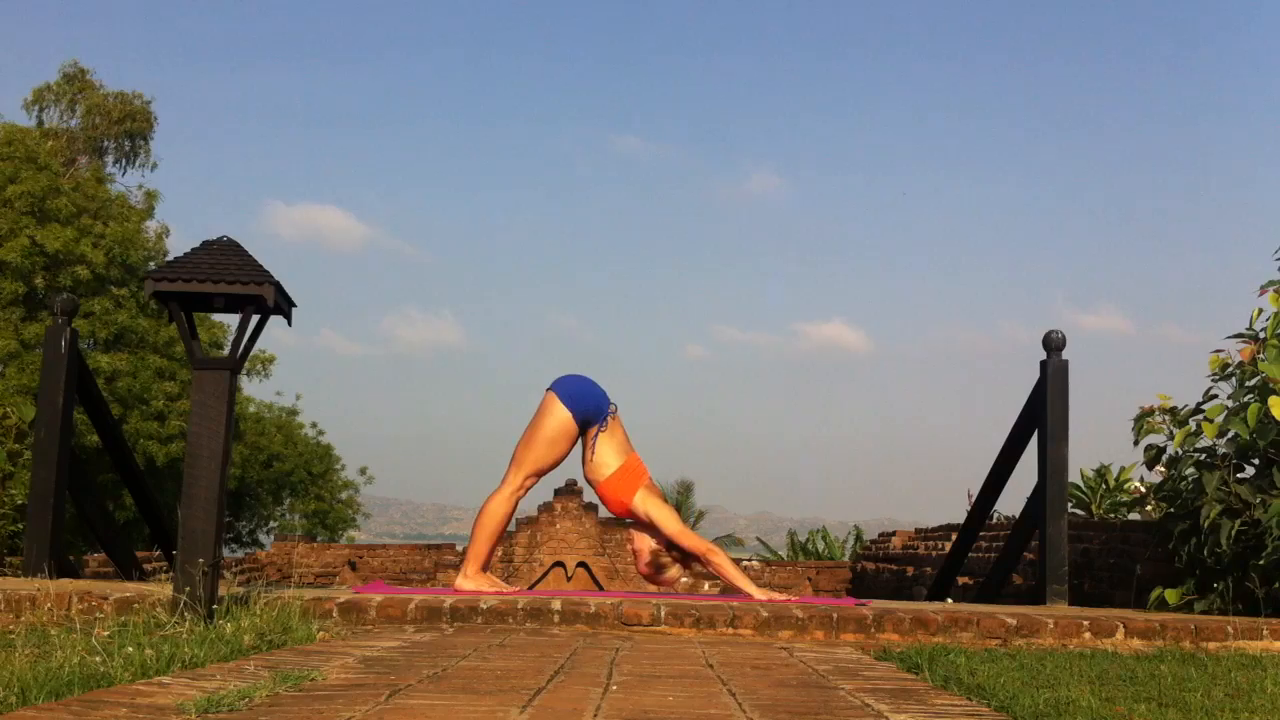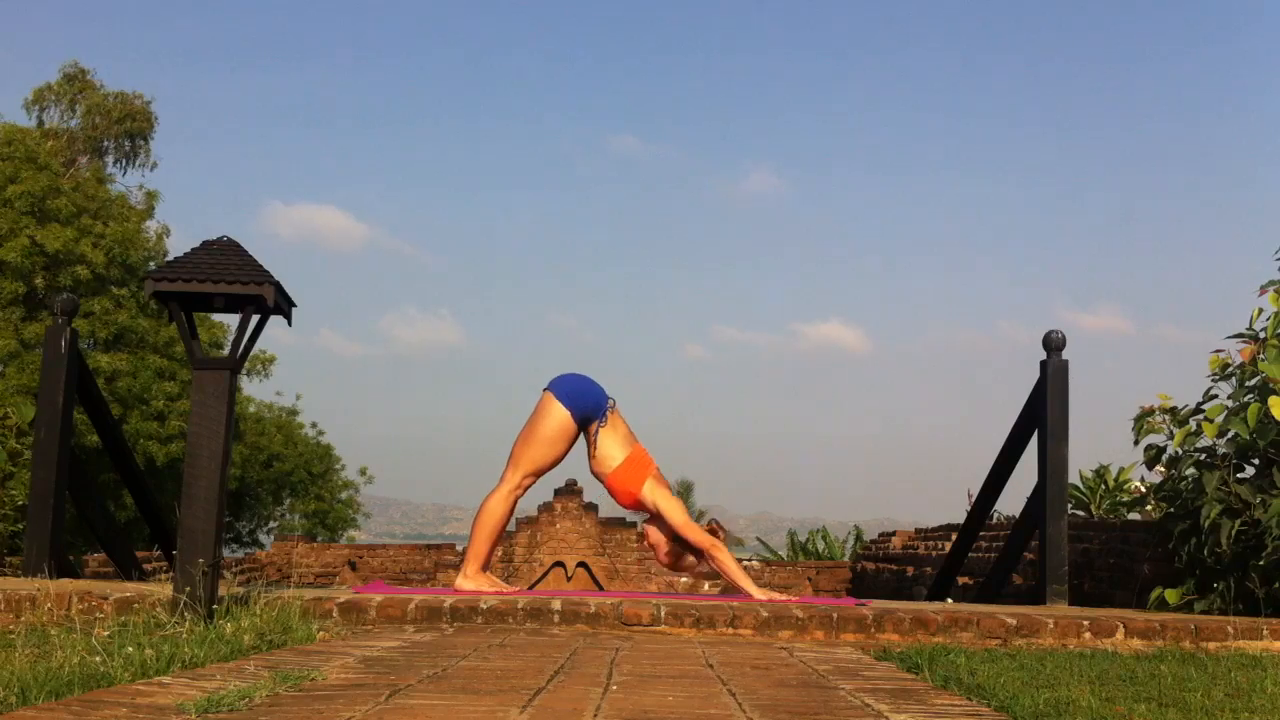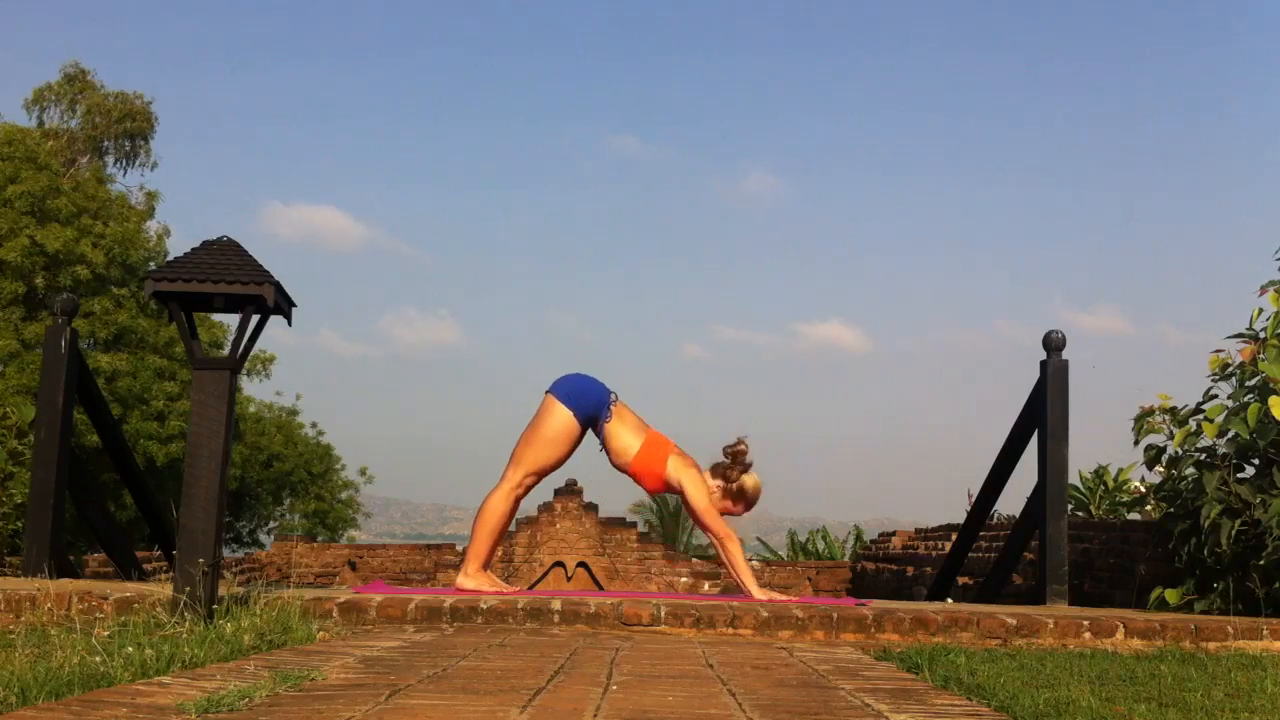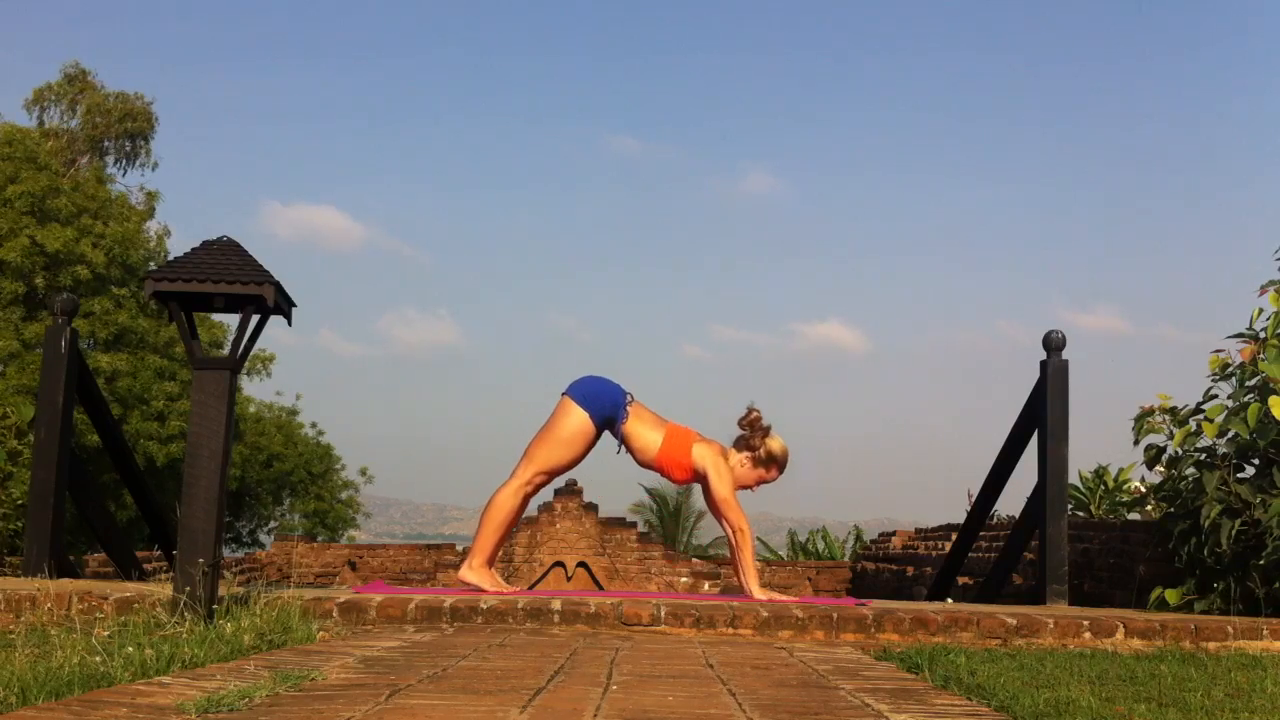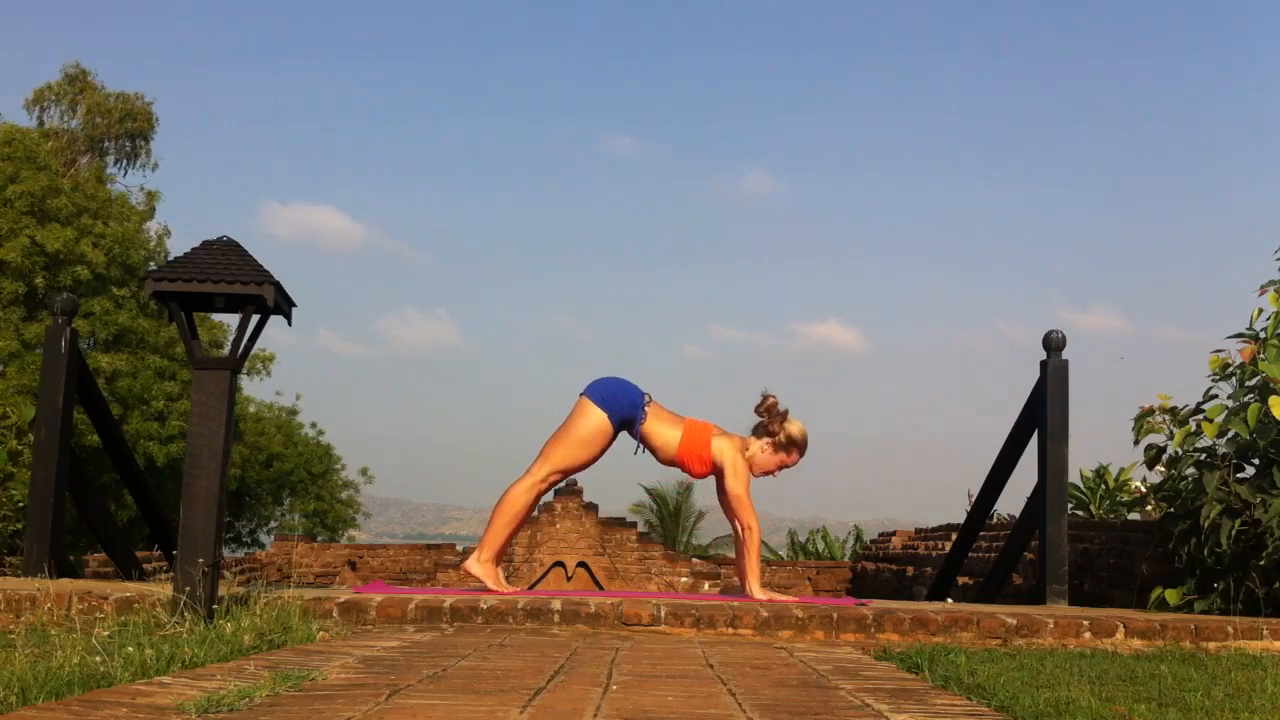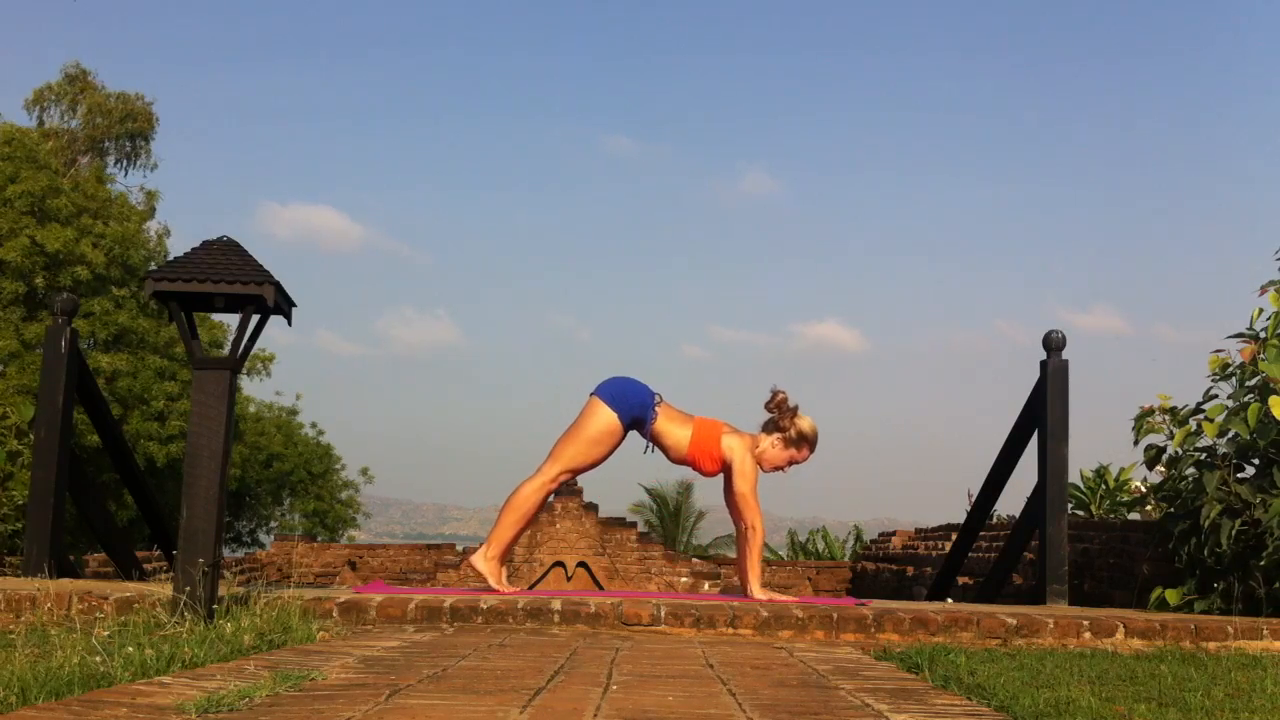
dt=0.3s
person 1, frame 1
left shoulder: (652, 510)
right shoulder: (649, 508)
left elbow: (705, 552)
left wrist: (753, 590)
left hip: (581, 402)
right hip: (578, 399)
left knee: (519, 485)
right knee: (516, 484)
left ankle: (479, 570)
right ankle: (470, 572)
person 1, frame 2
left shoulder: (663, 502)
right shoulder: (661, 500)
left elbow: (711, 545)
right elbow: (711, 545)
left wrist: (751, 589)
right wrist: (753, 590)
left hip: (583, 404)
right hip: (577, 399)
left knee: (518, 484)
right knee: (513, 483)
left ankle: (479, 570)
right ankle: (470, 573)
person 1, frame 3
left shoulder: (690, 478)
right shoulder: (690, 479)
left elbow: (721, 538)
right elbow: (725, 536)
left wrist: (752, 588)
right wrist: (755, 590)
left hip: (587, 403)
right hip: (582, 398)
left knee: (520, 484)
right knee: (515, 482)
left ankle: (481, 569)
right ankle: (471, 571)
person 1, frame 4
left shoulder: (710, 466)
right shoulder: (713, 461)
left elbow: (732, 530)
right elbow: (741, 528)
left wrist: (749, 588)
right wrist: (755, 590)
left hip: (604, 407)
right hip: (598, 400)
left knee: (532, 482)
right knee: (525, 479)
left ankle: (485, 565)
right ankle: (475, 565)
person 1, frame 5
left shoulder: (727, 458)
right shoulder: (731, 454)
left elbow: (740, 527)
right elbow: (750, 527)
left wrist: (750, 586)
right wrist: (756, 589)
left hip: (620, 406)
right hip: (617, 401)
left knee: (544, 480)
right knee: (540, 477)
left ankle: (491, 561)
right ankle: (483, 558)
person 1, frame 6
left shoulder: (736, 456)
right shoulder: (741, 450)
left elbow: (743, 527)
right elbow: (753, 525)
left wrist: (750, 586)
right wrist: (756, 588)
left hip: (631, 407)
right hip: (625, 401)
left knee: (554, 478)
right knee: (550, 475)
left ankle: (497, 559)
right ankle: (489, 555)
